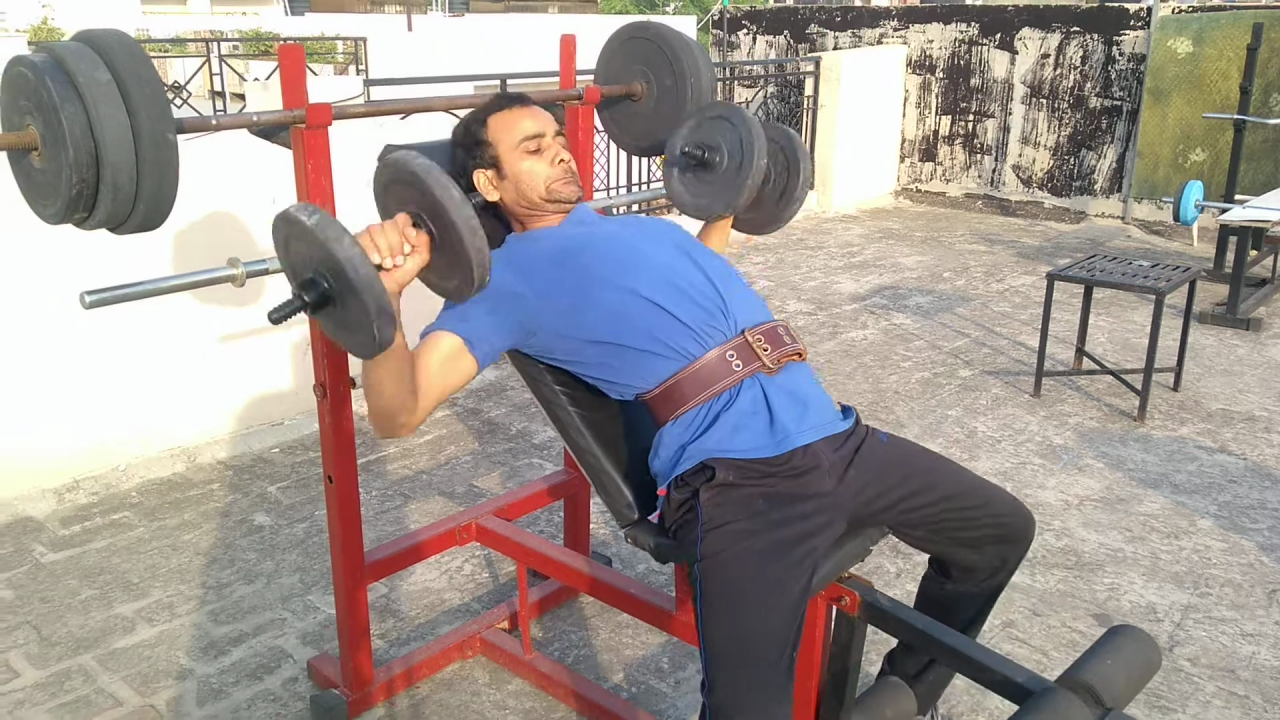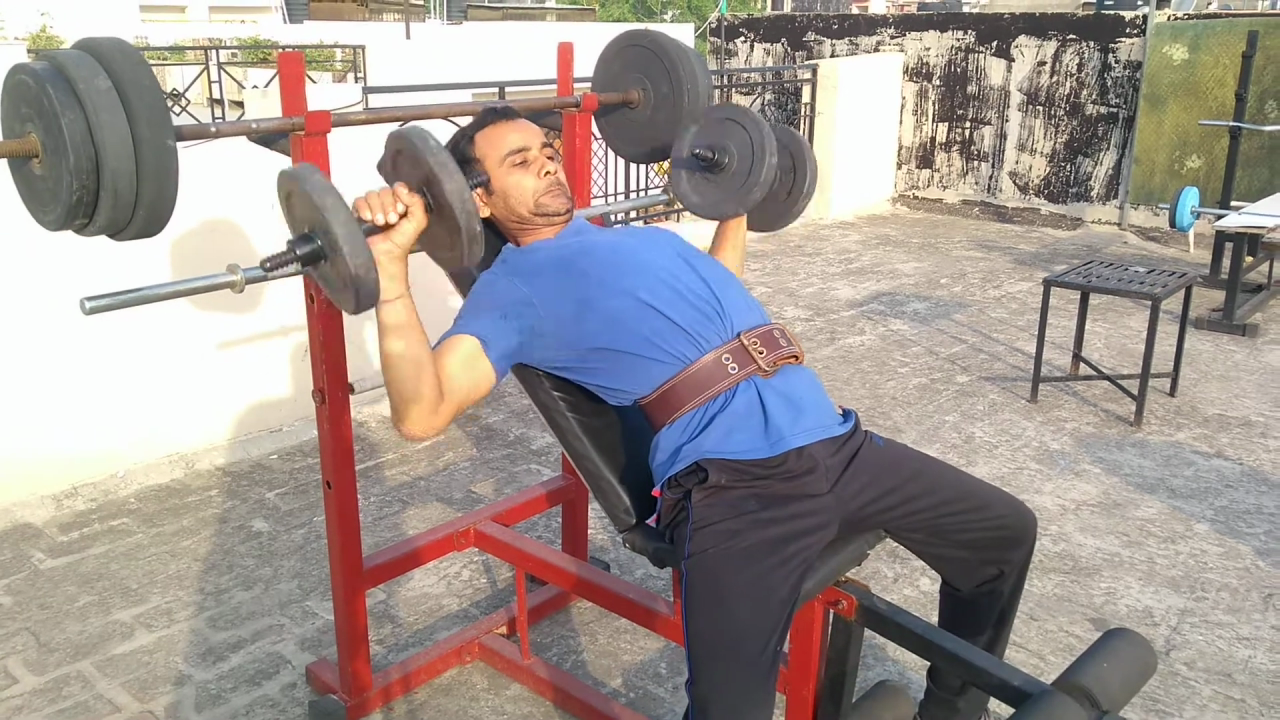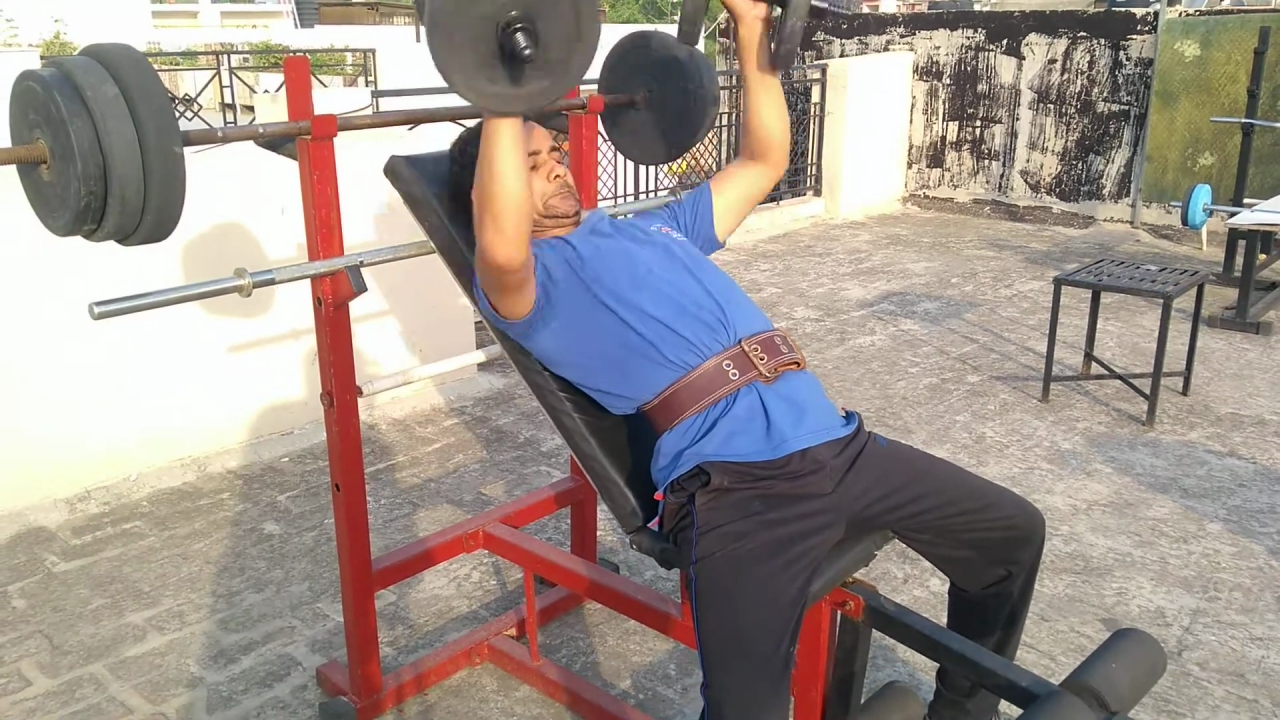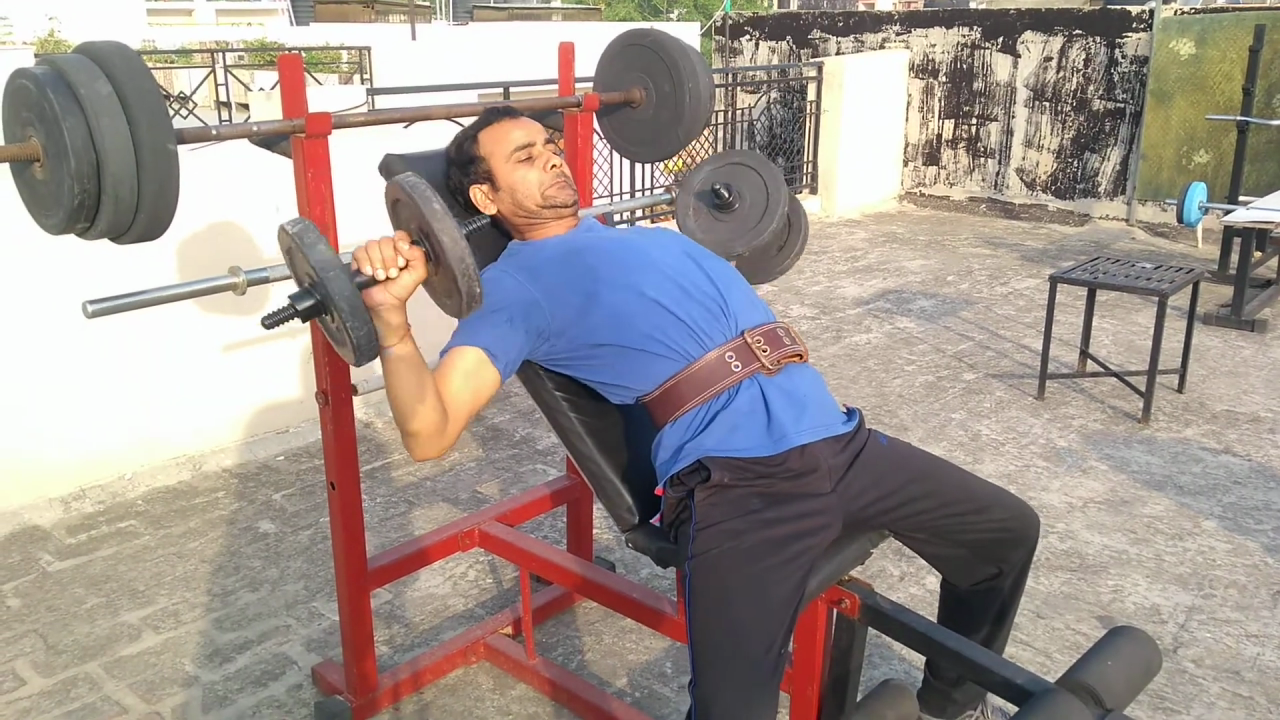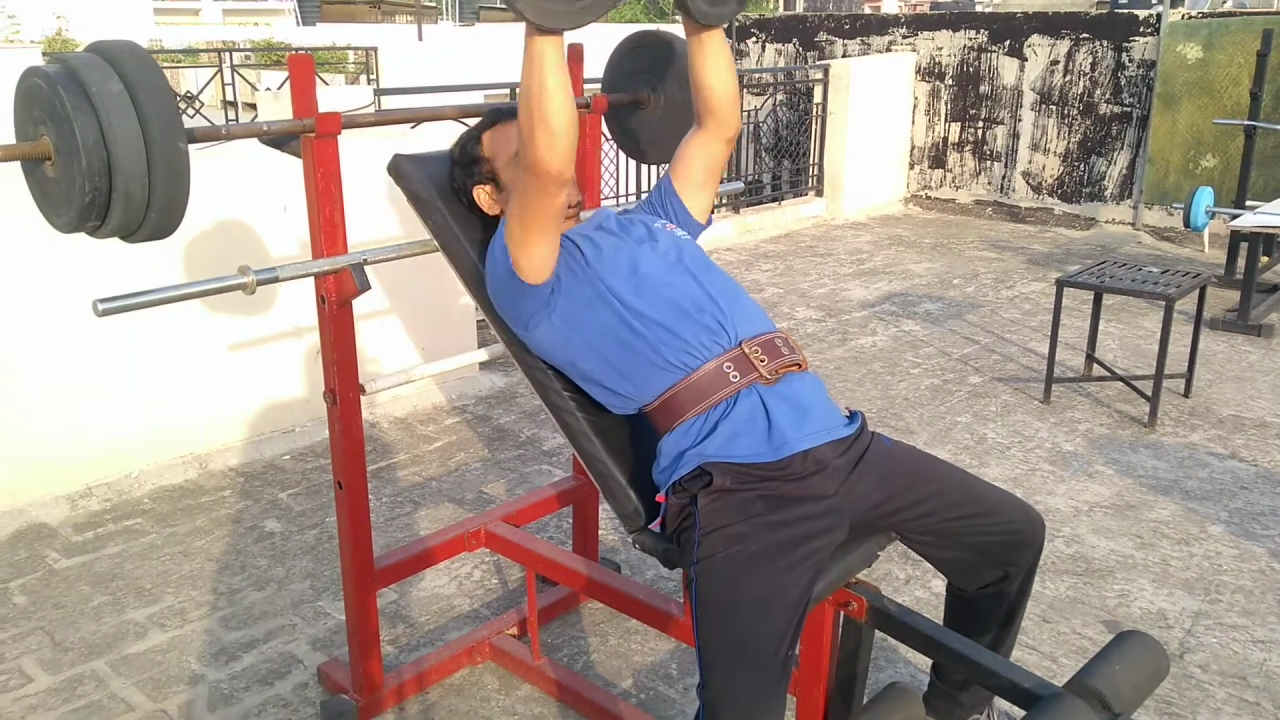
dt=1s
person 1, frame 1
left shoulder: (638, 225)
right shoulder: (506, 275)
right elbow: (396, 412)
right wrist: (384, 289)
left hip: (835, 436)
right hip: (736, 478)
left knee: (1004, 528)
person 1, frame 2
left shoulder: (634, 236)
right shoulder: (511, 287)
left elbow: (724, 270)
right elbow: (423, 410)
right wrist: (392, 267)
left hip: (828, 436)
right hip: (727, 480)
left knee: (1005, 532)
person 1, frame 3
left shoulder: (646, 231)
right shoulder: (531, 272)
left elbow: (764, 163)
right elbow: (504, 259)
right wrist: (504, 106)
left hip: (835, 440)
right hip: (739, 483)
left knee: (1013, 532)
person 1, frame 4
left shoulder: (639, 235)
right shoulder: (517, 283)
right elbow: (428, 431)
right wrist: (389, 311)
left hip: (834, 436)
right hip: (734, 479)
left knee: (1007, 531)
person 1, frame 5
left shoulder: (645, 225)
right shoulder: (529, 268)
left elbow: (716, 126)
right elbow: (548, 160)
left wrist: (697, 16)
right wrist: (547, 26)
left hip: (835, 439)
right hip: (737, 483)
left knee: (1014, 534)
